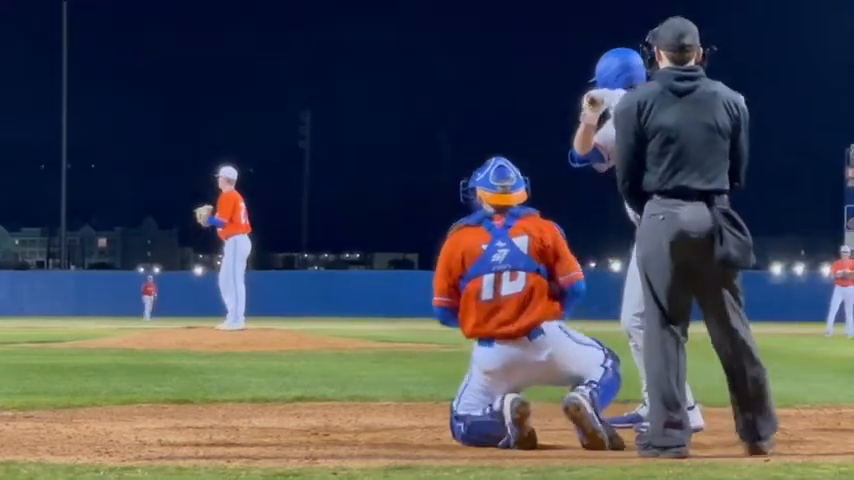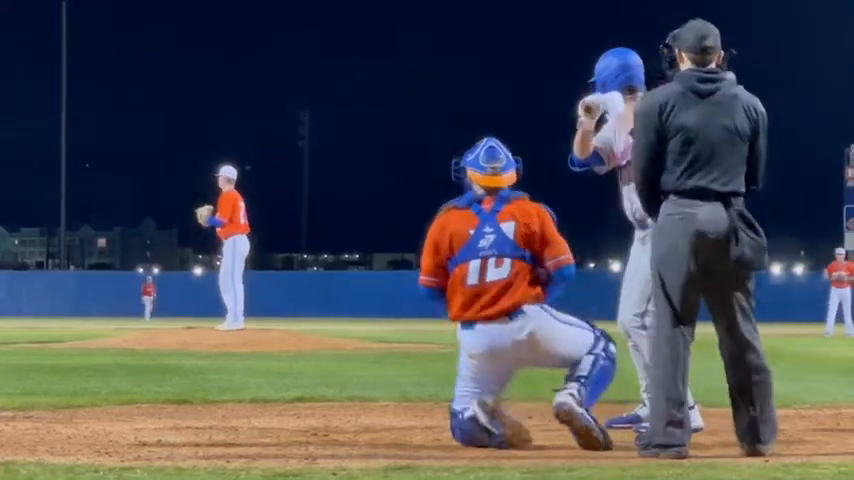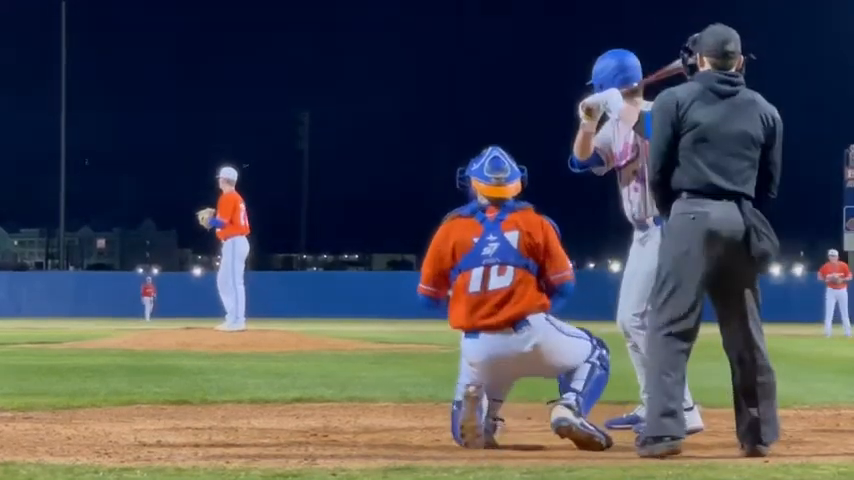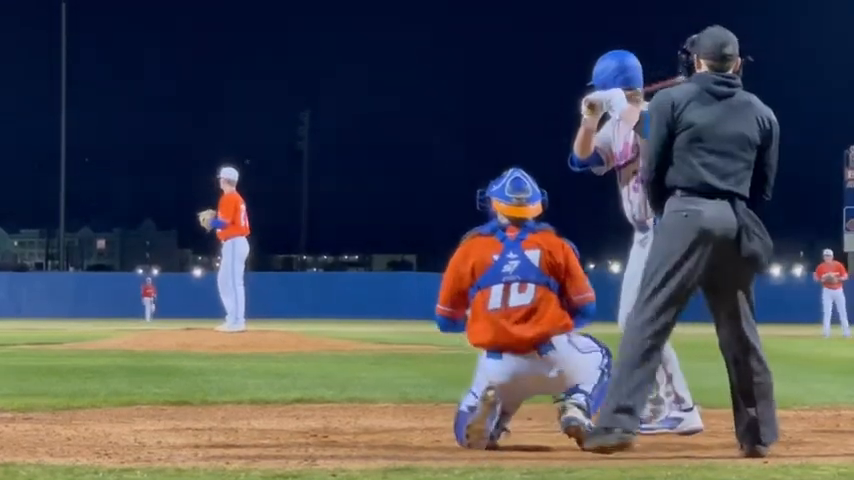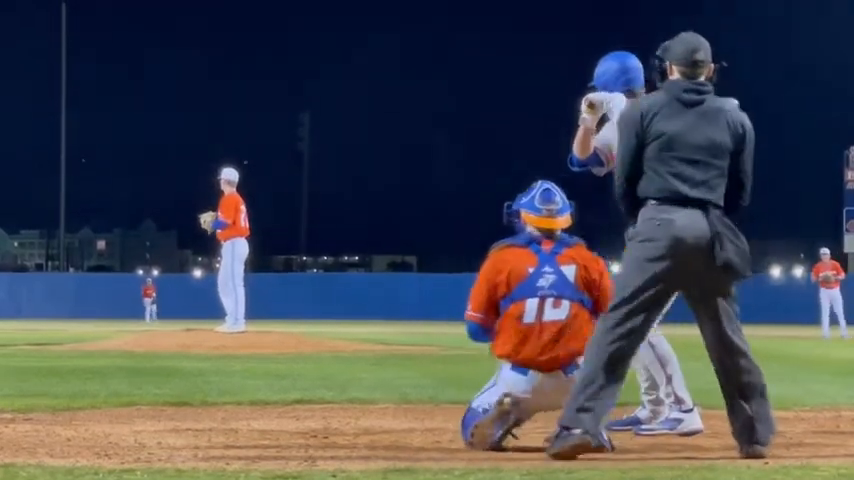
dt=0.2s
person 1, frame 1
left shoulder: (636, 102)
right shoulder: (731, 101)
left elbow: (627, 178)
right elbow: (738, 172)
left hip: (663, 218)
right hip: (716, 219)
left knee: (664, 330)
right knee: (732, 330)
left ankle: (667, 436)
right ankle: (757, 430)
person 1, frame 2
left shoulder: (657, 102)
right shoulder: (749, 105)
left elbow: (644, 176)
right elbow: (756, 176)
left hip: (681, 217)
right hip: (731, 220)
left knee: (672, 331)
right knee: (740, 332)
left ankle: (668, 435)
right ankle: (757, 433)
person 1, frame 3
left shoulder: (675, 100)
right shoulder: (766, 111)
left elbow: (658, 173)
right elbow: (769, 183)
left wrist: (672, 214)
left hip: (693, 216)
right hip: (742, 221)
left knee: (670, 326)
right knee: (745, 332)
left ankle: (661, 429)
right ankle: (758, 434)
person 1, frame 4
left shoulder: (671, 100)
right shoulder: (762, 113)
left elbow: (652, 172)
right elbow: (764, 185)
left wrist: (666, 214)
left hip: (686, 216)
right hip: (736, 222)
left knee: (649, 321)
right knee: (741, 334)
left ankle: (616, 422)
right ankle: (757, 436)
person 1, frame 5
left shoulder: (642, 111)
right shoulder: (735, 119)
left elbow: (624, 181)
right elbow: (740, 193)
left hip: (658, 226)
right hip: (709, 232)
left knee: (617, 330)
right knee: (728, 338)
left ankle: (578, 427)
right ankle: (755, 435)
person 2, frame 1
right shoulder: (616, 124)
right elbow: (582, 156)
left wrist: (621, 109)
right wrist: (589, 117)
left knee: (640, 318)
right knee: (631, 320)
left ankle: (684, 410)
right ankle: (654, 405)
person 2, frame 2
right shoulder: (615, 125)
right elbow: (582, 160)
left wrist: (622, 111)
right wrist: (587, 122)
right hip: (645, 231)
left knee: (639, 319)
right knee: (629, 320)
left ankle: (684, 410)
right ankle: (655, 405)
person 2, frame 3
right shoulder: (614, 125)
right elbow: (582, 161)
left wrist: (623, 108)
right wrist: (588, 122)
right hip: (644, 232)
left knee: (639, 319)
right knee: (628, 321)
left ankle: (684, 410)
person 2, frame 4
right shoulder: (615, 126)
right elbow: (581, 160)
left wrist: (625, 107)
right wrist: (589, 120)
right hip: (645, 234)
right knee: (630, 321)
left ankle: (683, 410)
right ankle: (656, 408)
person 2, frame 5
right shoulder: (615, 126)
right elbow: (581, 160)
left wrist: (623, 111)
right wrist: (588, 120)
left ankle: (683, 412)
right ankle: (654, 410)
person 3, frame 1
left shoulder: (458, 239)
right shoulder: (542, 228)
left elbow: (444, 312)
right elbow: (575, 288)
left hip: (492, 353)
right hip: (545, 340)
left knee: (465, 425)
right knee: (606, 365)
left ankle: (504, 412)
right ankle: (584, 401)
person 3, frame 2
left shoulder: (446, 220)
right shoulder: (531, 212)
left elbow: (431, 289)
right elbow: (563, 271)
left hip: (477, 336)
right hip: (528, 323)
left knee: (466, 428)
right knee: (601, 349)
left ankle: (486, 414)
right ankle: (571, 400)
person 3, frame 3
left shoulder: (451, 229)
right shoulder: (535, 223)
left elbow: (429, 297)
right elbow: (563, 287)
left hip: (479, 346)
right hip: (532, 333)
left knee: (464, 429)
right knee: (594, 354)
left ankle: (475, 409)
right ankle: (569, 410)
person 3, frame 4
left shoulder: (470, 247)
right shoulder: (555, 244)
left elbow: (446, 320)
right elbow: (585, 309)
left hip: (499, 363)
right hip: (552, 356)
left knee: (468, 429)
right knee: (599, 358)
left ankle: (488, 415)
right ankle: (577, 410)
person 3, frame 5
left shoulder: (502, 257)
right shoulder: (587, 259)
left elbow: (476, 329)
left hip: (521, 377)
right hip: (576, 376)
left knee: (474, 427)
left ankle: (497, 421)
person 4, frame 1
left shoulder: (227, 196)
right shoulder: (236, 197)
left elbow: (221, 222)
left wrist: (207, 219)
right wrist: (211, 218)
left hip: (235, 242)
right hip: (239, 241)
left knee: (233, 280)
right knee: (226, 280)
left ankle: (237, 320)
right ankle: (233, 318)
person 4, frame 2
left shoulder: (227, 196)
right shoulder: (236, 196)
left elbow: (221, 221)
left wrist: (207, 219)
right wrist: (210, 217)
left hip: (234, 242)
right hip: (237, 241)
left knee: (232, 281)
right knee: (226, 280)
left ankle: (236, 320)
right ankle: (232, 318)
person 4, frame 3
left shoulder: (227, 197)
right shoulder: (236, 198)
left elbow: (222, 222)
left wrist: (209, 221)
right wrist: (213, 219)
left hip: (234, 243)
right hip: (236, 242)
left knee: (233, 281)
right knee: (224, 281)
left ankle: (237, 321)
right ankle: (233, 318)
person 4, frame 4
left shoulder: (228, 198)
right shoulder: (237, 198)
left elbow: (224, 222)
left wrist: (210, 222)
right wrist: (214, 221)
left hip: (234, 244)
right hip: (236, 243)
left knee: (233, 282)
right knee: (224, 282)
left ankle: (237, 321)
right ankle: (233, 319)
person 4, frame 5
left shoulder: (229, 199)
right shoulder: (237, 199)
left elbow: (225, 223)
left wrist: (211, 223)
right wrist: (215, 222)
left hip: (233, 244)
right hip: (235, 244)
left knee: (233, 283)
right knee: (224, 283)
left ankle: (237, 322)
right ankle: (232, 320)
